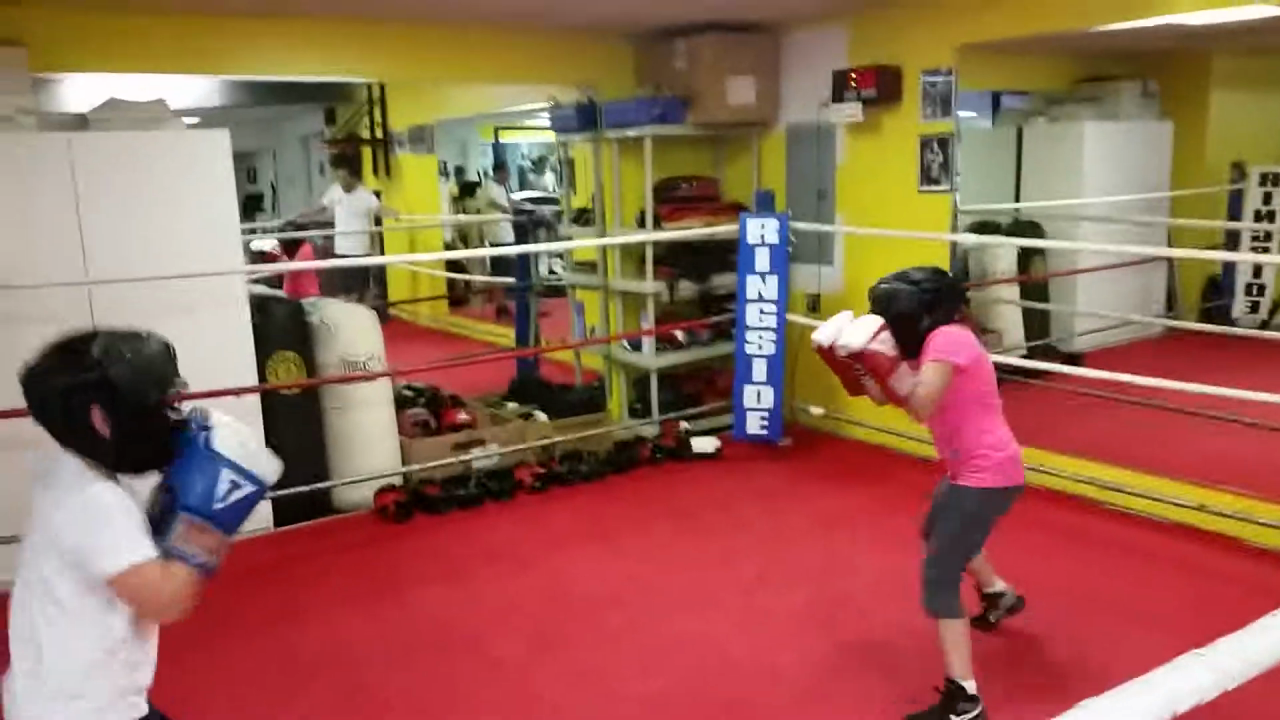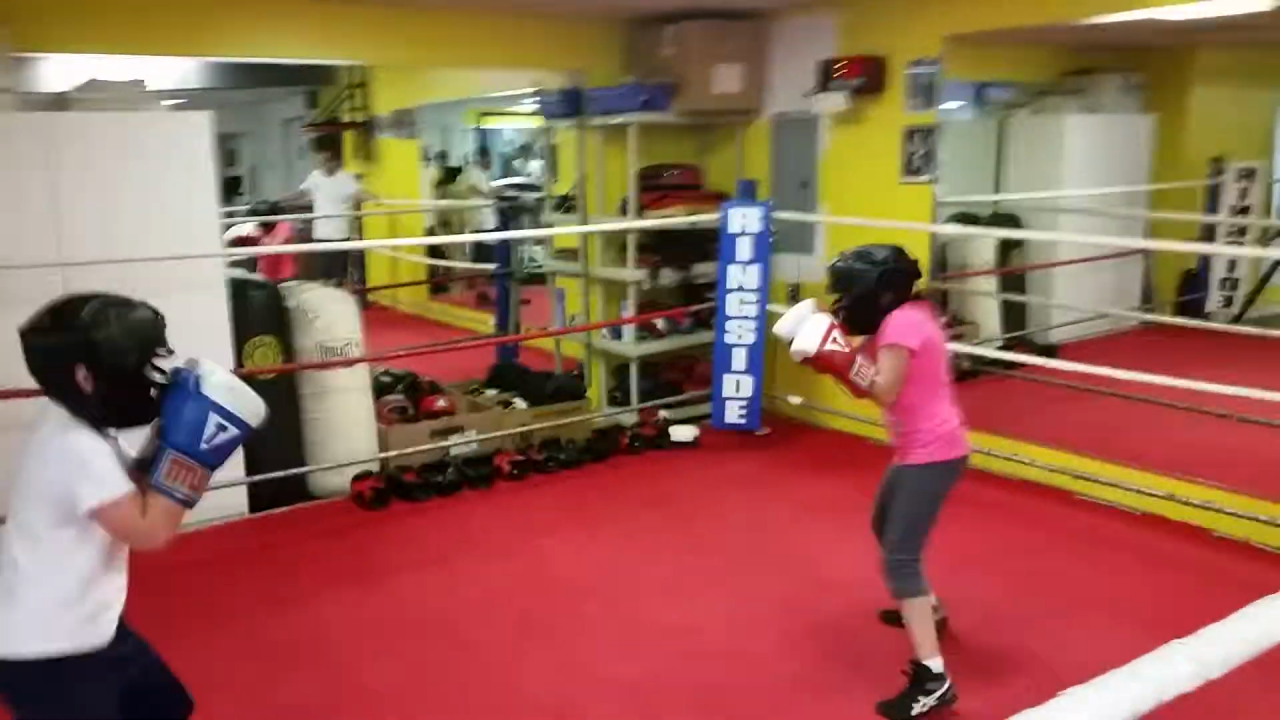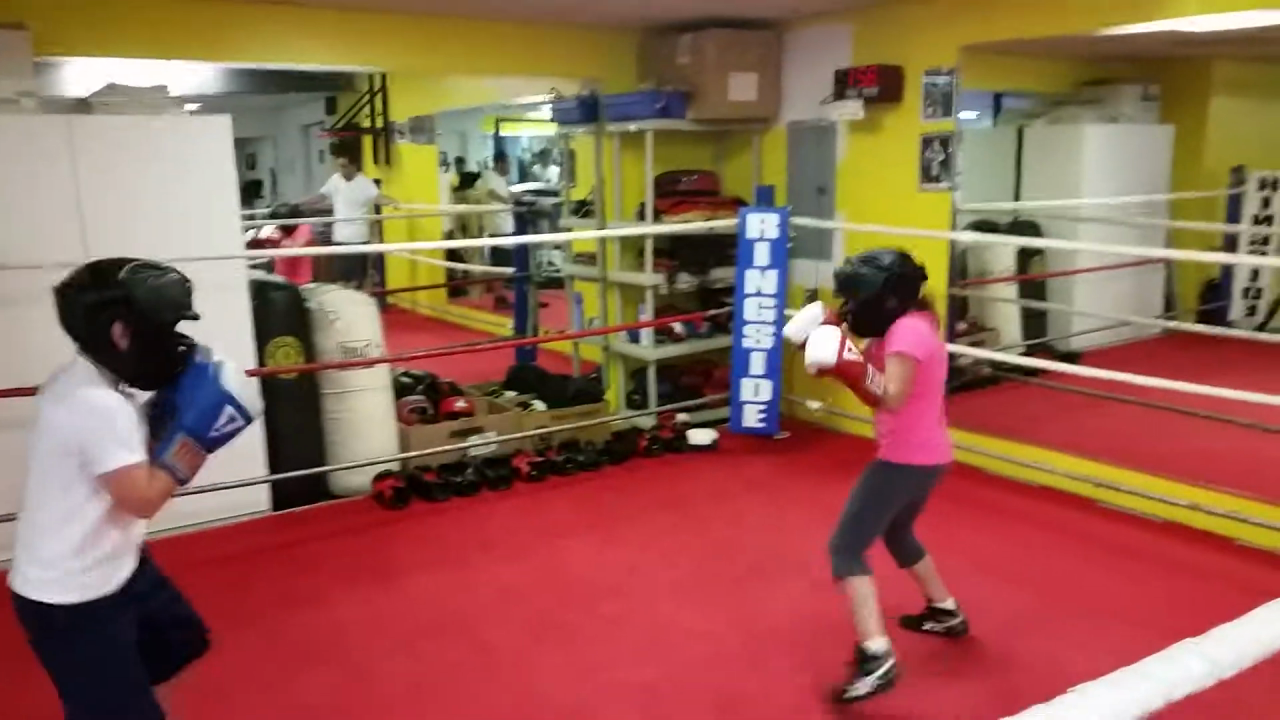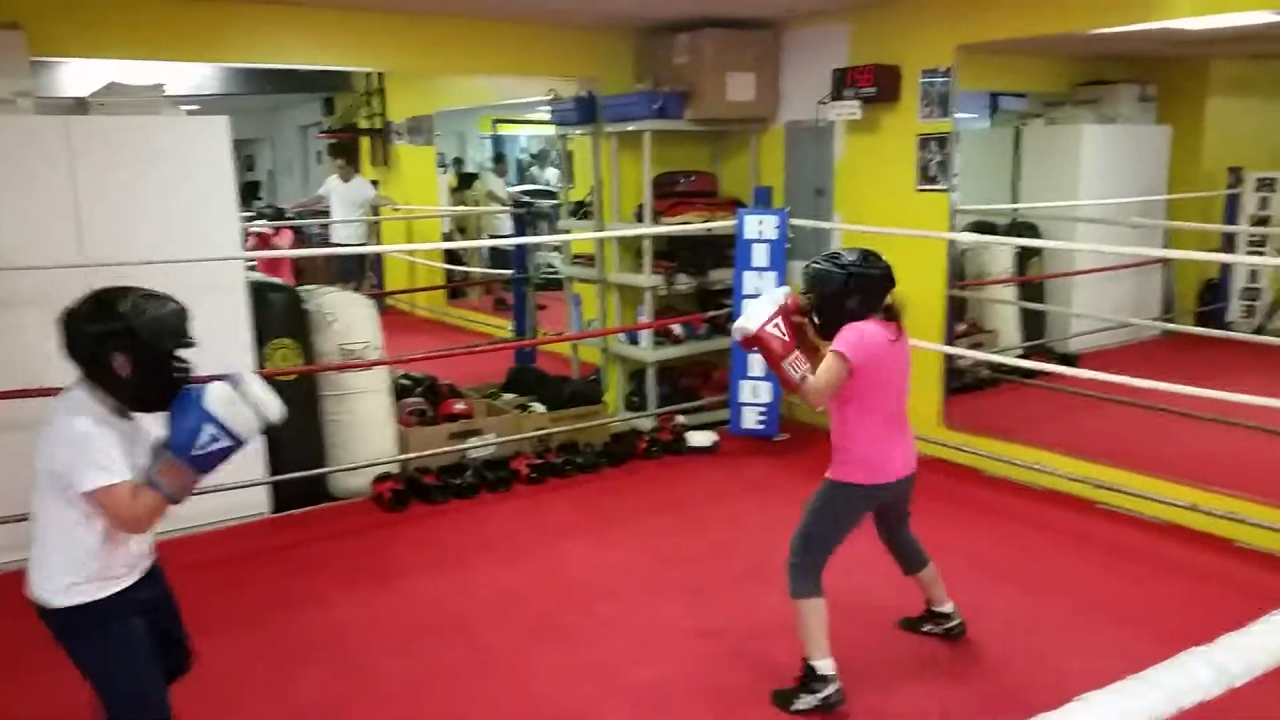
dt=0.2s
person 1, frame 1
left shoulder: (946, 339)
right shoulder: (938, 339)
left elbow: (921, 407)
right elbow: (881, 394)
left wrist: (881, 361)
right wrist: (851, 356)
left hip: (986, 476)
right hip: (977, 469)
left knee: (938, 577)
right knee: (939, 532)
right ankle: (999, 594)
person 1, frame 2
left shoulder: (902, 322)
right shoulder: (908, 315)
left elbow: (883, 393)
right elbow: (862, 365)
left wrist: (838, 356)
right wrist: (818, 342)
left hip: (932, 452)
right hip: (922, 447)
left knee: (898, 558)
right knee: (886, 523)
left ankle: (932, 678)
right ankle: (926, 607)
person 1, frame 3
left shoulder: (908, 331)
right shoulder: (904, 326)
left elbow: (891, 399)
right elbow: (868, 372)
left wrist: (849, 368)
right wrist: (828, 342)
left hip: (907, 457)
right hip: (925, 456)
left knee: (846, 547)
right knee: (895, 533)
left ankle: (875, 657)
right ankle: (945, 611)
person 1, frame 4
left shoulder: (856, 335)
right shoulder: (889, 329)
left elbow: (816, 394)
right elbow: (831, 375)
left wrist: (778, 350)
right wrist: (797, 332)
left hip: (858, 474)
right hip: (900, 466)
left knee: (803, 562)
right knee: (898, 536)
left ankle: (821, 678)
right ankle: (944, 613)
person 2, frame 1
left shoulder: (72, 477)
right shoulder: (93, 502)
left elbow: (136, 552)
right elbow: (166, 602)
left wrist: (178, 495)
right wrist: (206, 511)
person 2, frame 2
left shoulder: (71, 429)
right shoulder: (75, 450)
left elbow: (132, 494)
right elbow: (147, 531)
left wrist: (172, 439)
right wrist: (189, 449)
left hip: (88, 636)
right hip: (51, 659)
person 2, frame 3
left shoulder: (88, 383)
right shoulder: (96, 405)
left elbow: (133, 459)
right elbow: (144, 498)
left wrist: (172, 407)
right wrist: (196, 428)
left hip: (110, 573)
right hip: (69, 598)
left knee: (182, 640)
person 2, frame 4
left shoulder: (111, 406)
right shoulder: (81, 429)
left elbow: (144, 467)
right elbow: (135, 515)
left wrist: (198, 428)
right wrist: (192, 447)
left hip: (130, 576)
right hip: (86, 600)
left knee: (166, 664)
